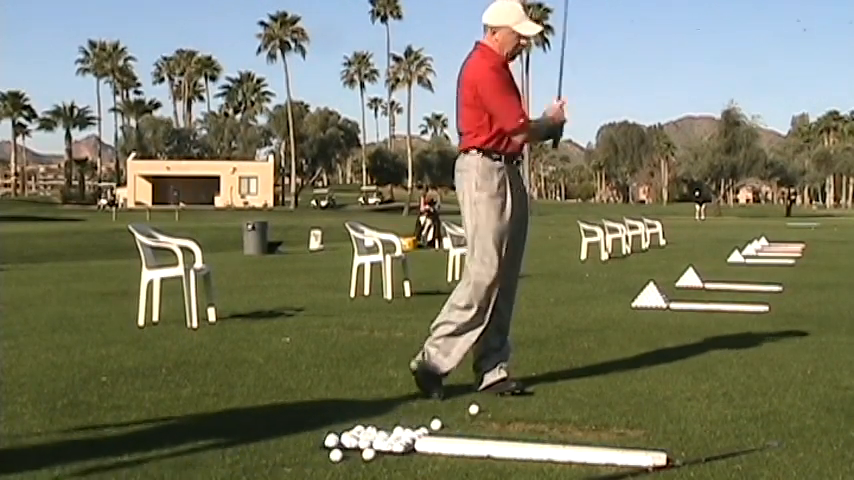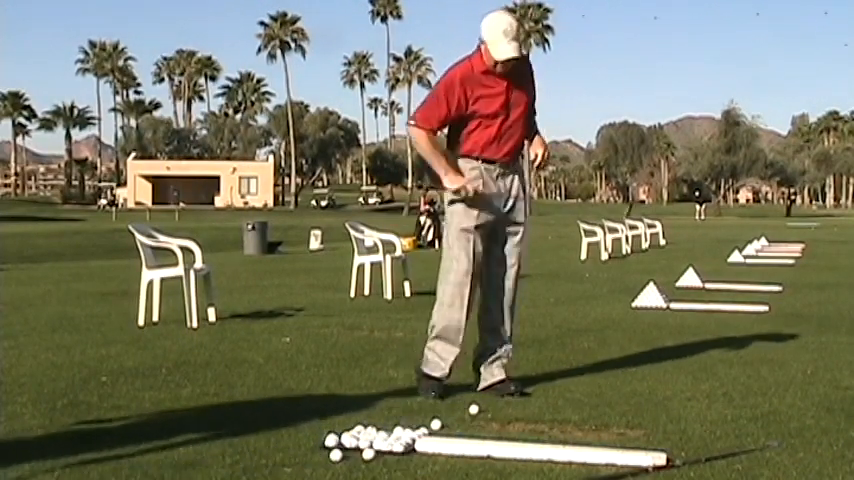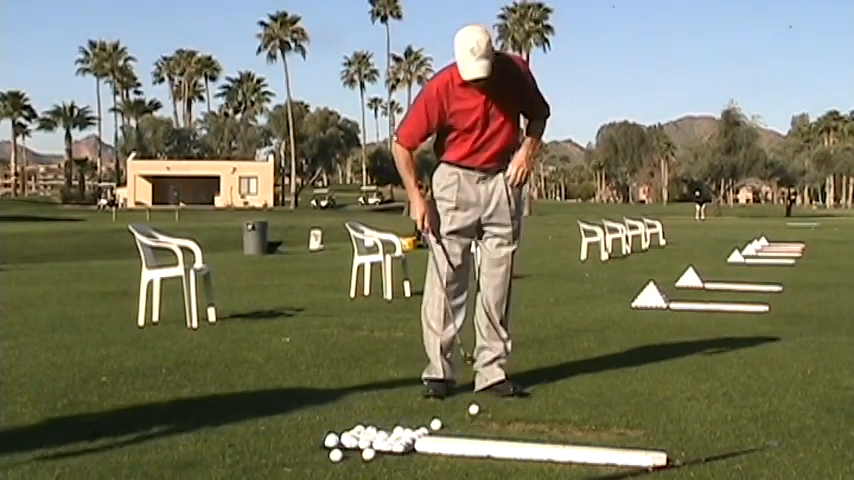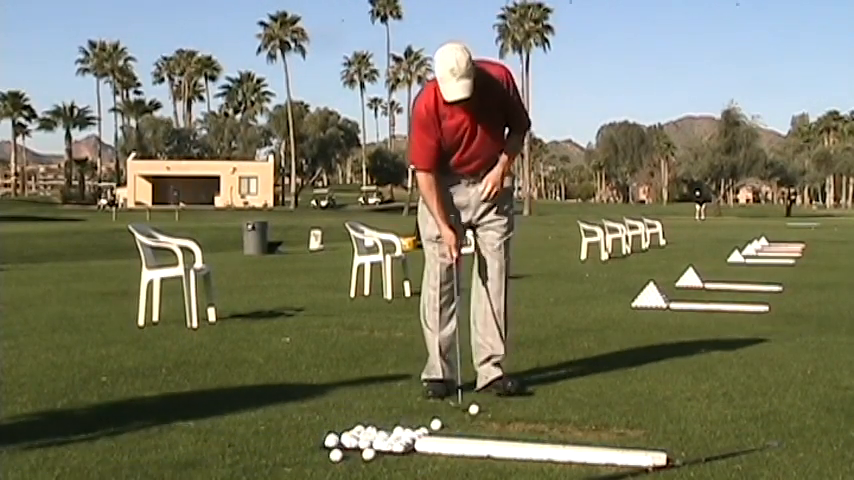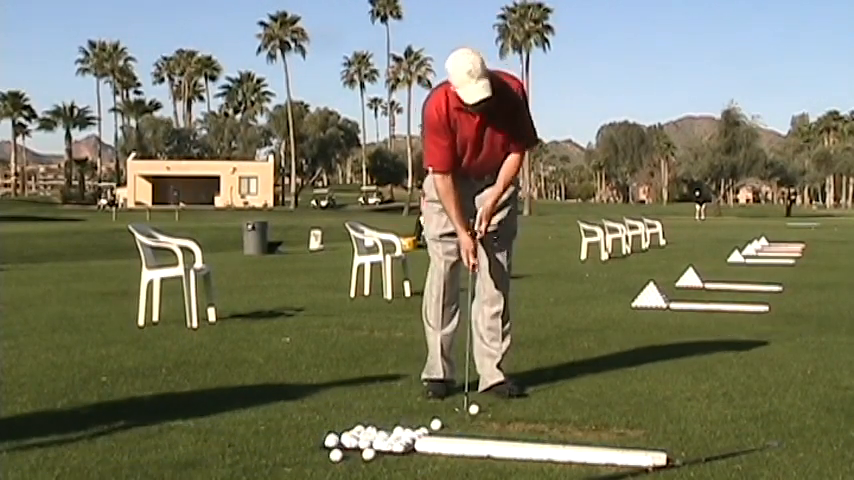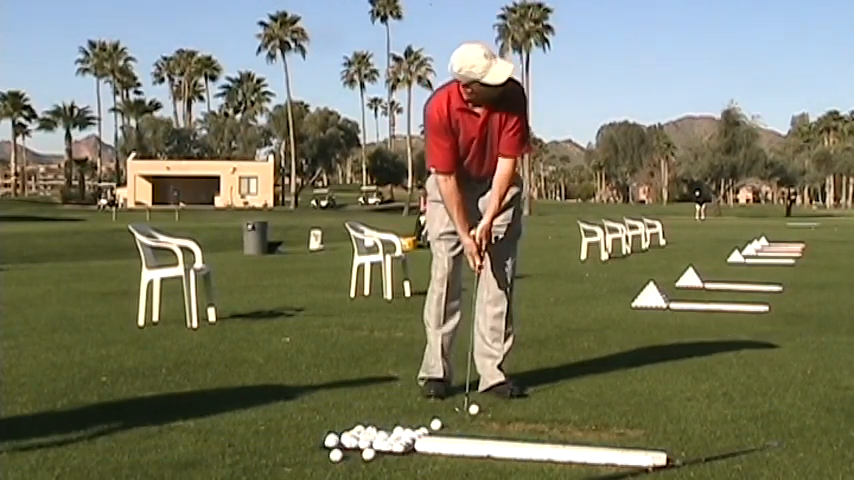
dt=0.3s
person 1, frame 1
left shoulder: (489, 65)
right shoulder: (487, 70)
right elbow: (521, 129)
left wrist: (539, 122)
right wrist: (554, 119)
left hip: (503, 173)
right hip: (485, 172)
left knee: (504, 275)
right knee: (484, 273)
left ankle: (492, 368)
right ankle: (433, 359)
person 1, frame 2
left shoulder: (523, 69)
right shoulder: (461, 77)
right elbow: (419, 129)
left wrist: (535, 138)
right wrist: (447, 173)
left hip: (512, 177)
right hip: (470, 178)
left knee: (504, 276)
right knee: (460, 272)
left ankle: (493, 369)
right ankle: (436, 365)
person 1, frame 3
left shoulder: (516, 71)
right shoulder: (441, 86)
left elbow: (538, 113)
right elbow: (403, 143)
left wrist: (527, 148)
right wrist: (416, 197)
left hip: (502, 181)
right hip: (455, 181)
left knee: (497, 278)
right knee: (446, 277)
left ankle: (491, 370)
right ankle: (438, 370)
person 1, frame 4
left shoulder: (500, 78)
right shoulder: (427, 103)
left elbow: (519, 127)
right elbow: (424, 172)
left wrist: (502, 170)
right wrist: (445, 229)
left hip: (489, 182)
right hip: (443, 186)
left knee: (493, 273)
right knee: (440, 277)
left ankle: (490, 367)
right ankle: (438, 370)
person 1, frame 5
left shoulder: (512, 90)
right shoulder: (437, 106)
left elbow: (520, 147)
right elbow: (442, 175)
left wrist: (494, 198)
right wrist: (461, 232)
left hip: (495, 186)
right hip: (449, 187)
left knee: (496, 277)
right knee: (443, 275)
left ankle: (492, 371)
right ankle: (437, 370)
person 1, frame 6
left shoulder: (512, 94)
right shoulder: (439, 108)
left elbow: (508, 161)
right elbow: (445, 176)
left wrist: (489, 219)
right wrist: (465, 235)
left hip: (498, 187)
right hip: (450, 188)
left knee: (499, 276)
right knee: (445, 274)
left ankle: (491, 371)
right ankle: (435, 370)
